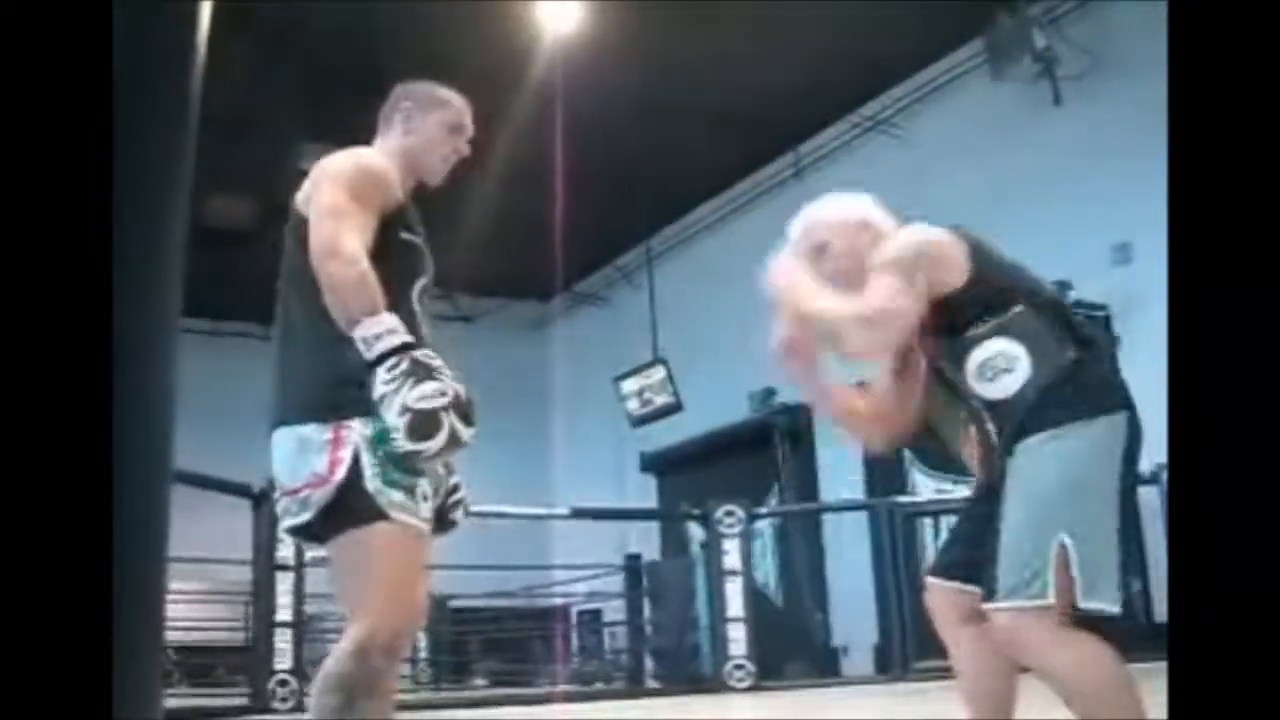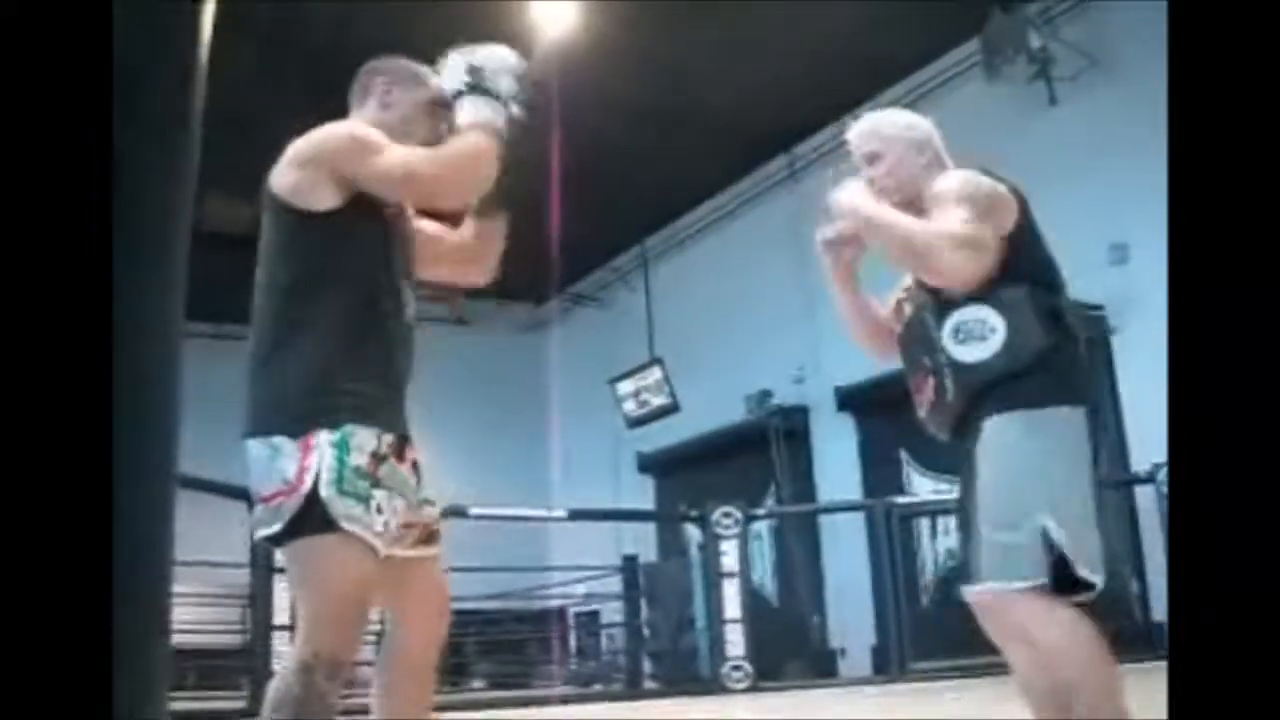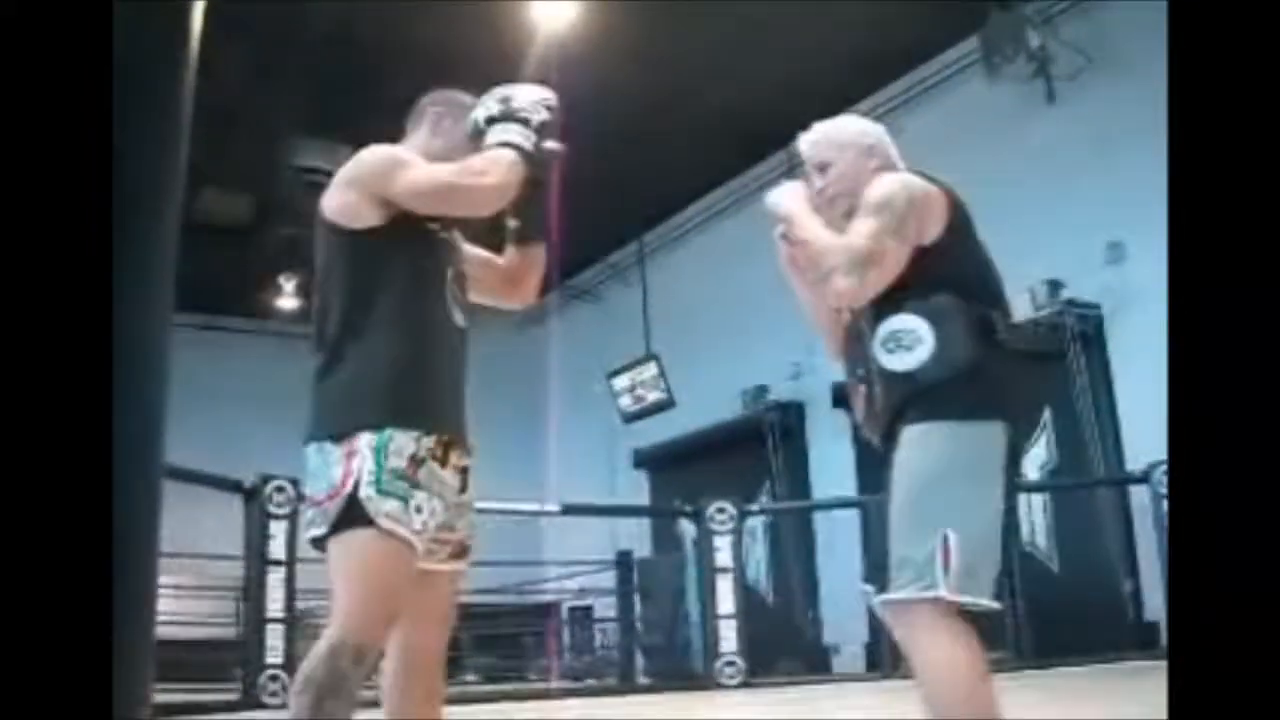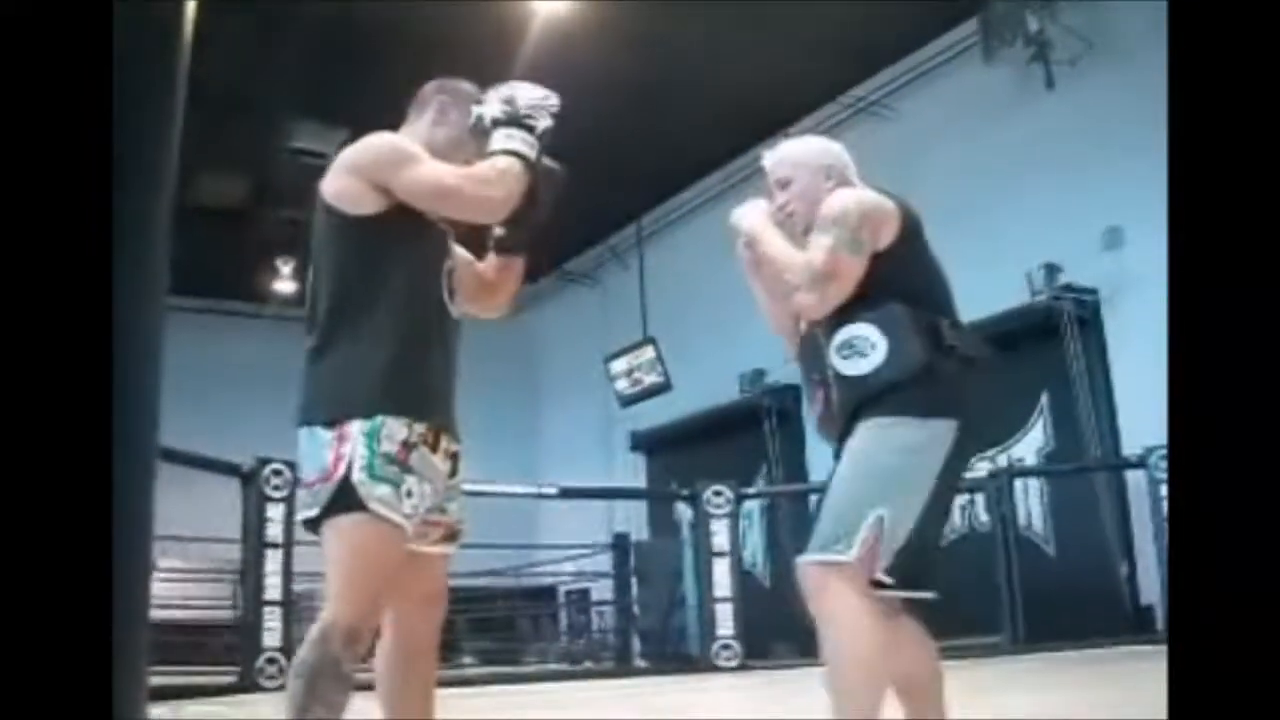
dt=0.5s
person 1, frame 1
left shoulder: (399, 218)
right shoulder: (359, 170)
right elbow: (338, 260)
left wrist: (431, 460)
right wrist: (399, 362)
left hip: (371, 423)
right hip: (343, 417)
left knee: (383, 626)
right knee: (387, 621)
person 1, frame 2
left shoulder: (388, 211)
right shoulder: (332, 146)
left elbow: (475, 263)
right elbow: (457, 180)
left wrist: (486, 141)
right wrist: (486, 102)
left hip: (374, 431)
right hip: (323, 426)
left knee: (424, 617)
right knee: (330, 641)
person 1, frame 3
left shoulder: (437, 235)
right shoulder: (376, 167)
left elbow: (517, 288)
right elbow: (483, 188)
left wrist: (531, 202)
right wrist: (513, 131)
left hip: (435, 439)
right hip: (374, 431)
left knee: (426, 633)
right knee: (360, 628)
person 1, frame 4
left shoulder: (423, 217)
right shoulder: (378, 154)
left elbow: (490, 296)
right elbow: (483, 195)
left wrist: (520, 221)
right wrist: (516, 136)
left hip: (421, 423)
right hip: (364, 417)
left knee: (420, 612)
right knee: (353, 614)
person 2, frame 1
left shoulder: (912, 249)
right shoulder: (905, 339)
left elbow: (872, 329)
right elbow: (884, 427)
left wrist: (795, 282)
right wrist: (808, 366)
left hip: (1069, 422)
right hip: (1027, 440)
left knee: (1023, 619)
right knee: (953, 599)
person 2, frame 2
left shoulder: (964, 190)
right shoulder: (928, 256)
left elbow: (960, 264)
right elbow: (889, 344)
left wrist: (867, 212)
right wrist: (841, 272)
left hip: (1029, 407)
right hip: (989, 422)
left knee: (1011, 593)
right knee: (1010, 605)
person 2, frame 3
left shoulder: (900, 192)
right shoulder: (882, 229)
left elbow: (848, 280)
right elbow: (847, 338)
left wrist: (795, 213)
right wrist: (795, 260)
left hip: (952, 416)
right hip: (935, 421)
left knee: (920, 610)
right knee: (927, 611)
person 2, frame 4
left shoulder: (855, 206)
right shoulder: (838, 241)
left elbow: (811, 295)
right elbow: (803, 331)
left wrist: (759, 230)
right wrist: (757, 266)
left hip: (909, 415)
right hip: (888, 421)
left knee: (832, 579)
right knee: (875, 597)
